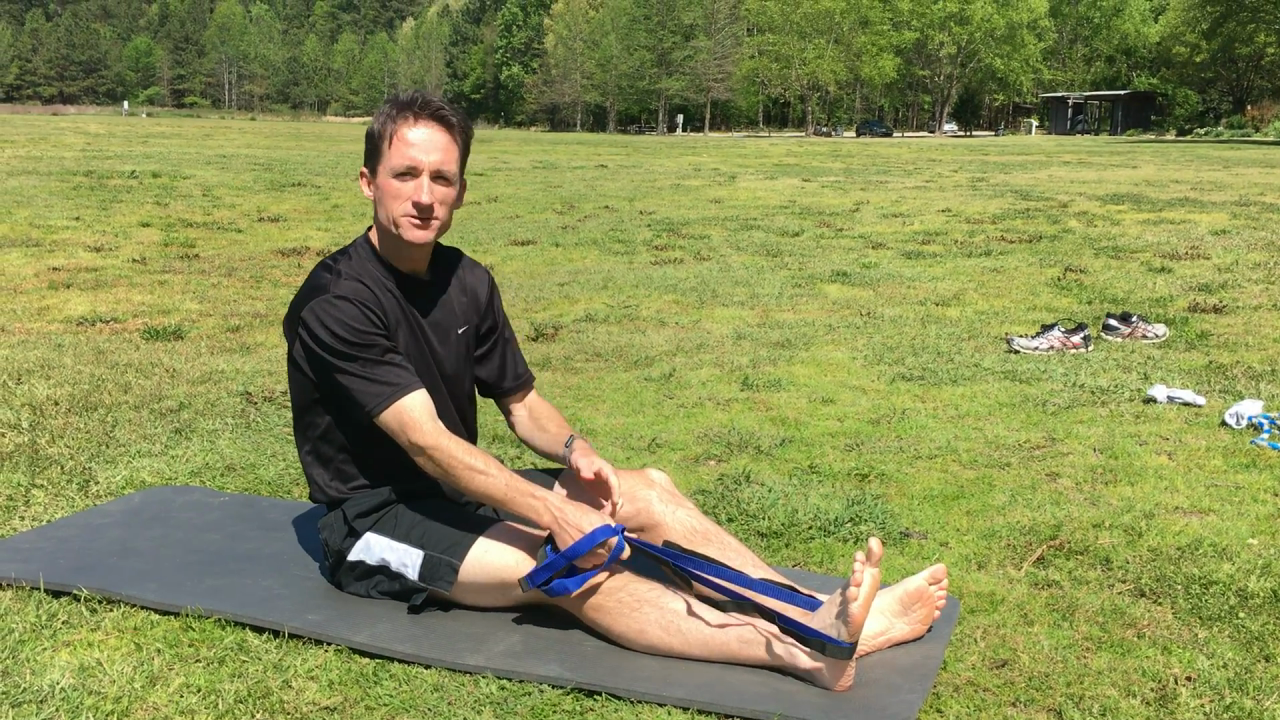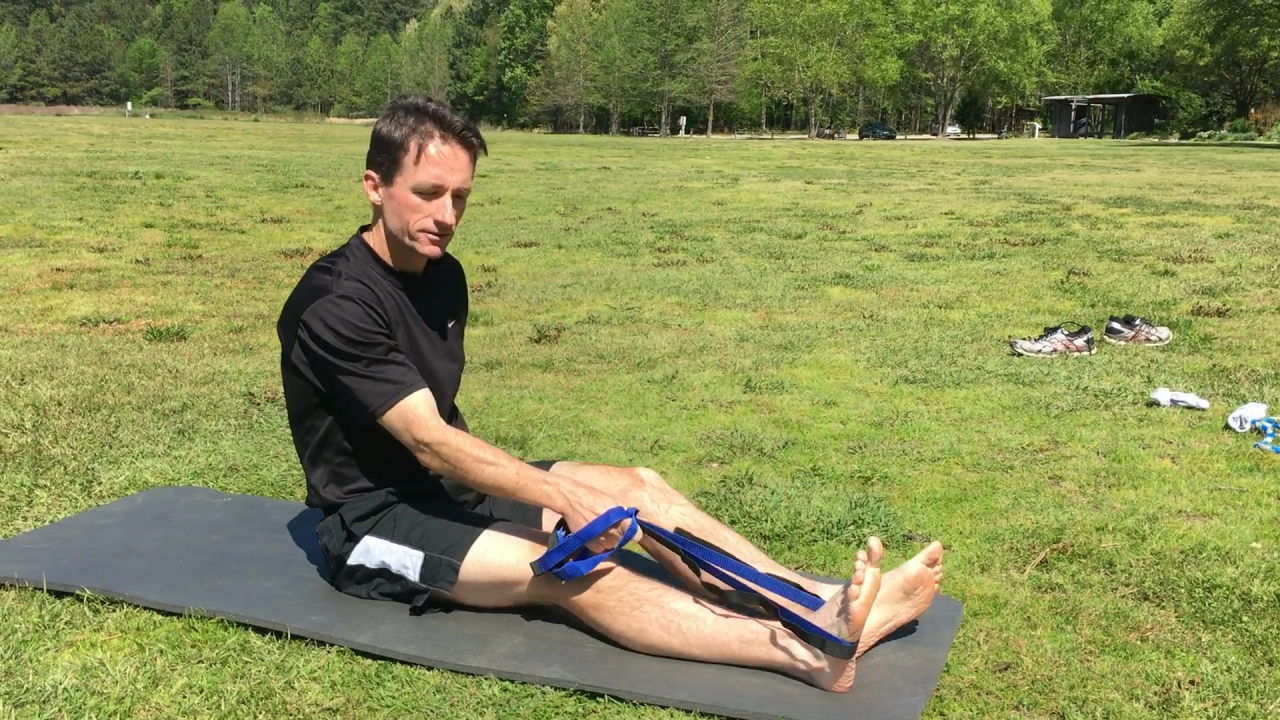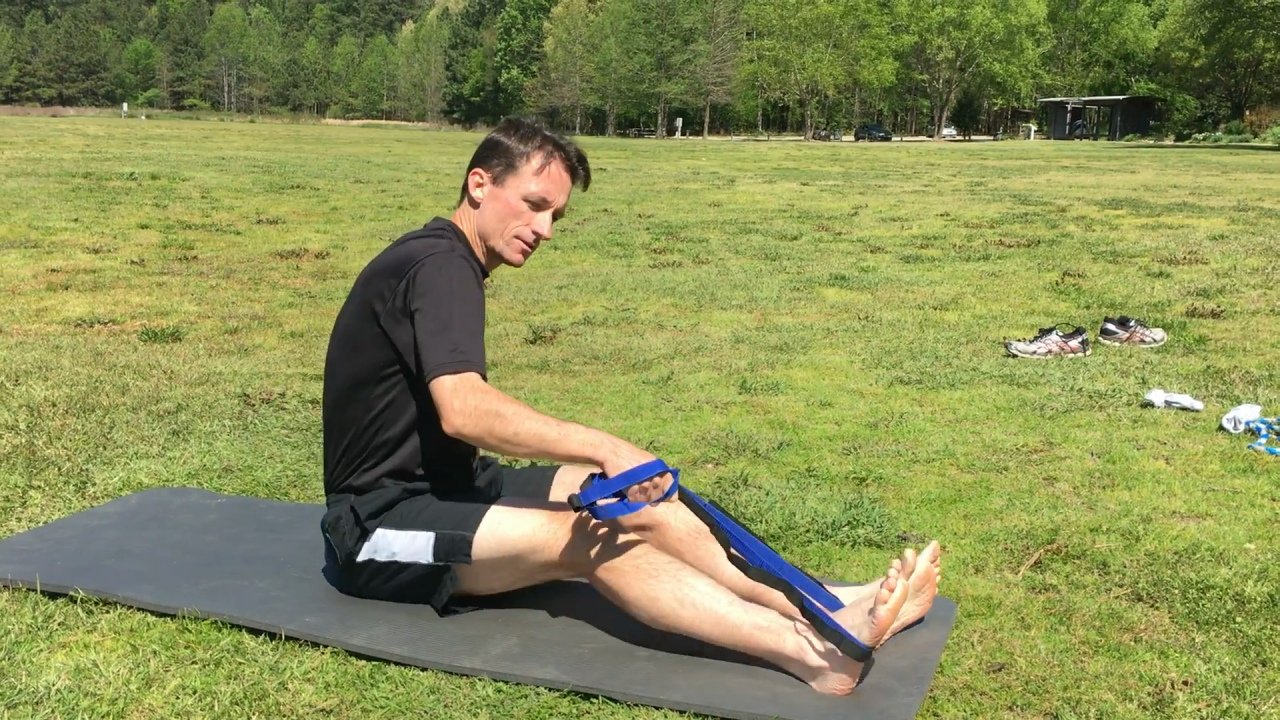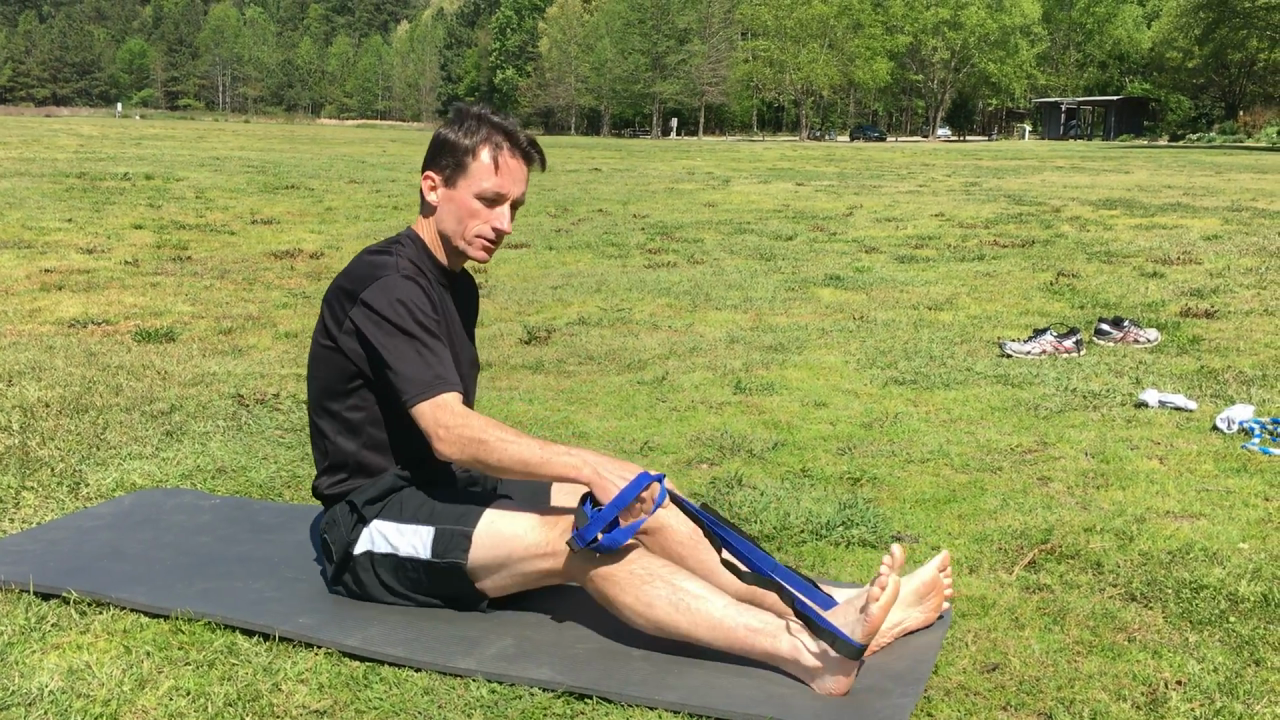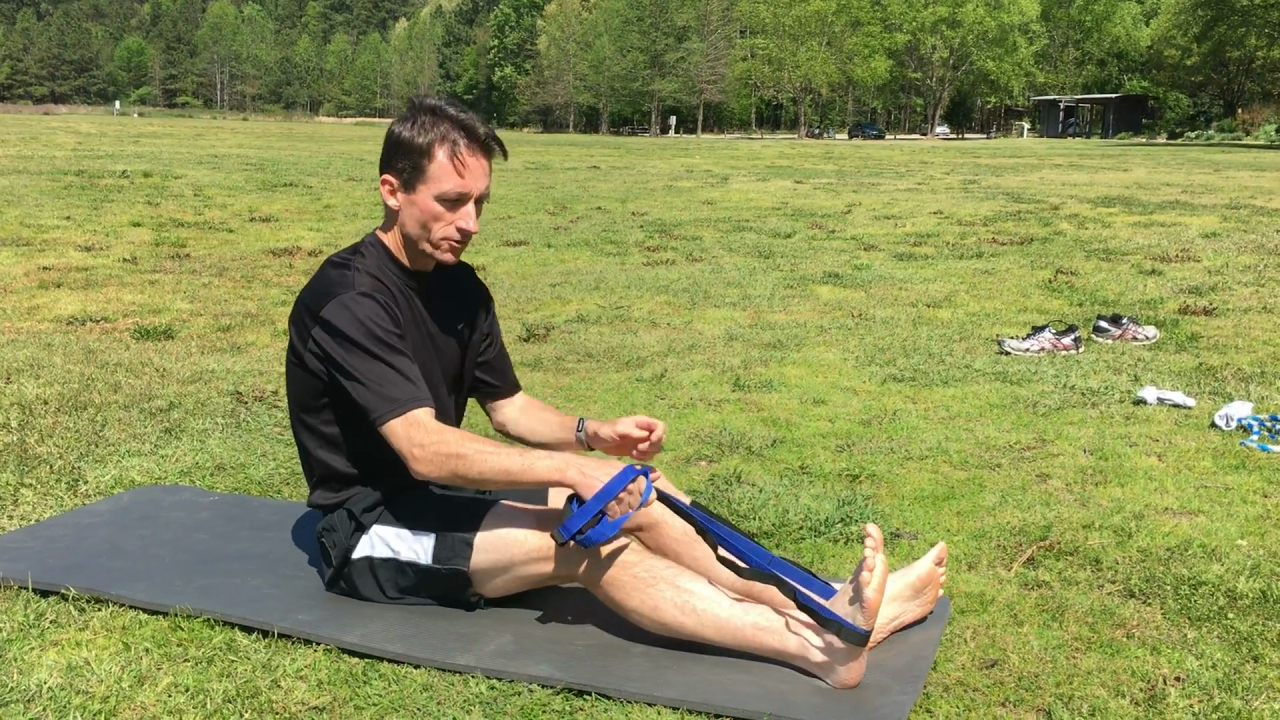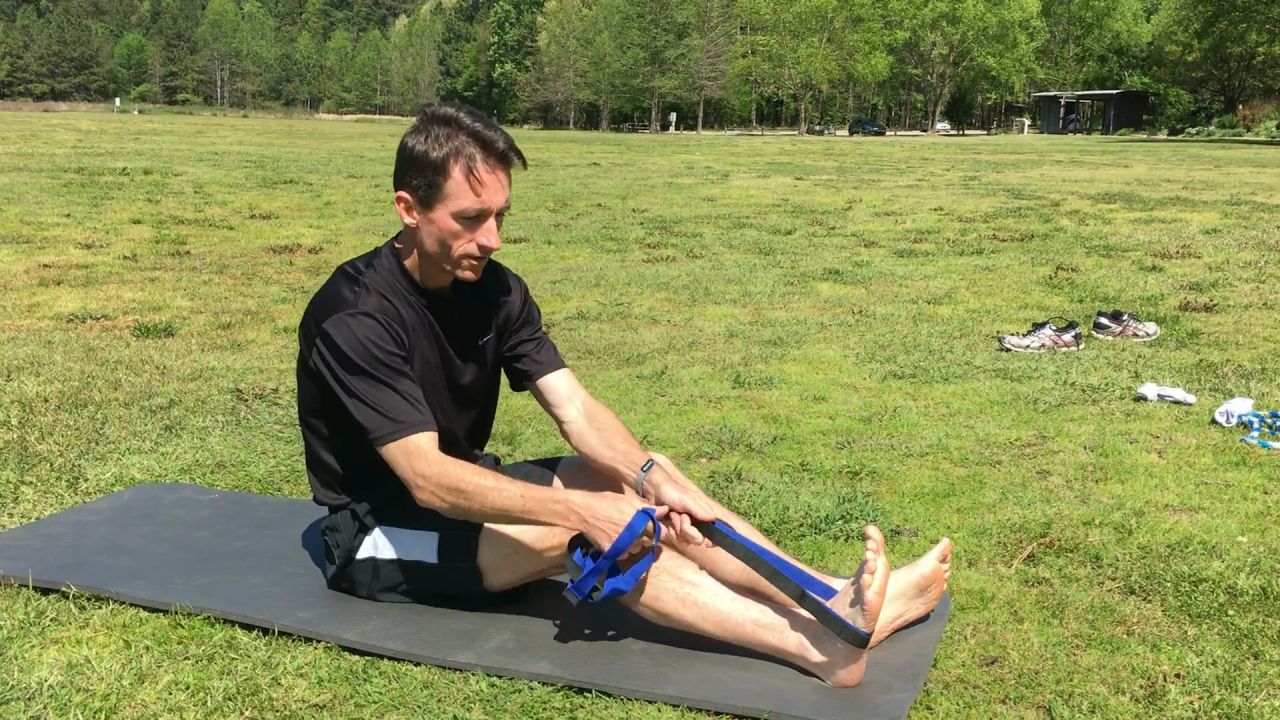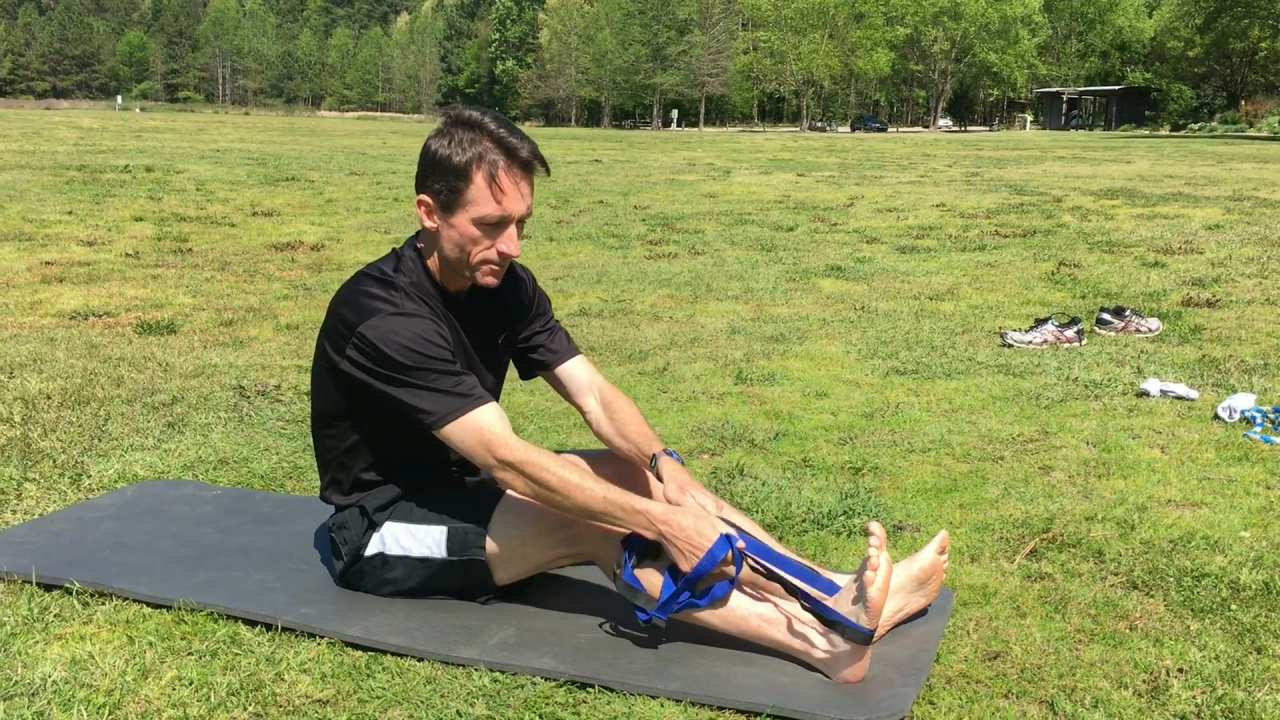
dt=0.4s
person 1, frame 1
left shoulder: (466, 282)
right shoulder: (336, 303)
left elbow: (520, 403)
right elbow: (427, 443)
left wrist: (575, 452)
right wrist: (556, 513)
left hip: (455, 491)
right hip: (375, 521)
left knee: (647, 491)
left ankle: (816, 620)
right ankle: (806, 655)
person 1, frame 2
left shoulder: (442, 275)
right shoulder: (336, 304)
right elbow: (428, 441)
right wrist: (561, 496)
left hip: (444, 487)
right hip: (373, 521)
left knee: (638, 486)
right knee: (567, 568)
left ankle: (822, 609)
right ankle: (804, 653)
person 1, frame 3
left shoulder: (450, 271)
right shoulder: (438, 263)
right elbow: (462, 411)
right wrist: (602, 446)
left hip: (436, 491)
right hip: (377, 526)
left knee: (638, 495)
right knee: (586, 534)
left ankle: (826, 608)
right ankle: (809, 651)
person 1, frame 4
left shoulder: (455, 284)
right shoulder: (388, 286)
right elbow: (451, 433)
right wrist: (589, 466)
left hip: (437, 494)
right hip: (374, 526)
left knee: (642, 506)
right knee: (582, 542)
left ankle: (825, 616)
right ankle: (806, 654)
person 1, frame 5
left shoulder: (459, 286)
right shoulder: (348, 299)
left elbow: (511, 407)
right elbow: (424, 449)
left wrist: (595, 434)
right wrist: (570, 468)
left hip: (439, 497)
right hip: (370, 529)
left knee: (637, 506)
right knee: (582, 542)
left ankle: (828, 610)
right ankle: (814, 647)
person 1, frame 6
left shoulder: (496, 289)
right shoulder: (355, 315)
left elbow: (575, 409)
right elbow: (427, 479)
left wrist: (649, 479)
right wrist: (583, 512)
left hip: (452, 495)
right hip: (375, 532)
left knee: (641, 478)
right knee: (581, 523)
left ankle: (829, 602)
right ankle: (814, 644)
person 1, frame 7
left shoulder: (505, 286)
right shoulder: (383, 316)
left elbow: (594, 394)
right elbow: (508, 461)
left wrist: (666, 469)
right wrist: (663, 522)
left hip: (459, 487)
right hip: (381, 528)
left knee: (636, 472)
right knee: (592, 522)
left ankle: (831, 598)
right ankle: (815, 637)
